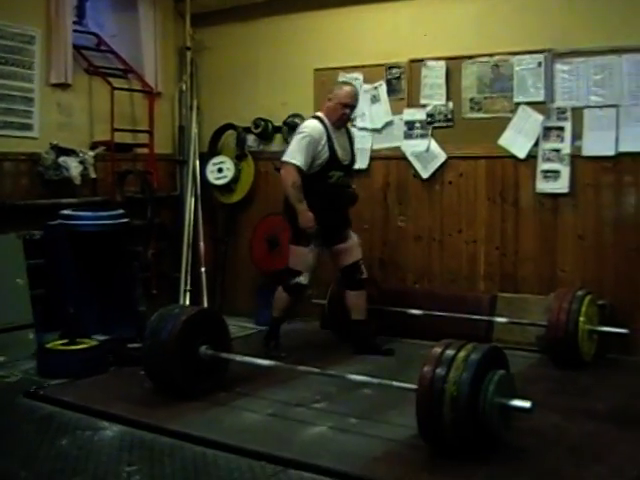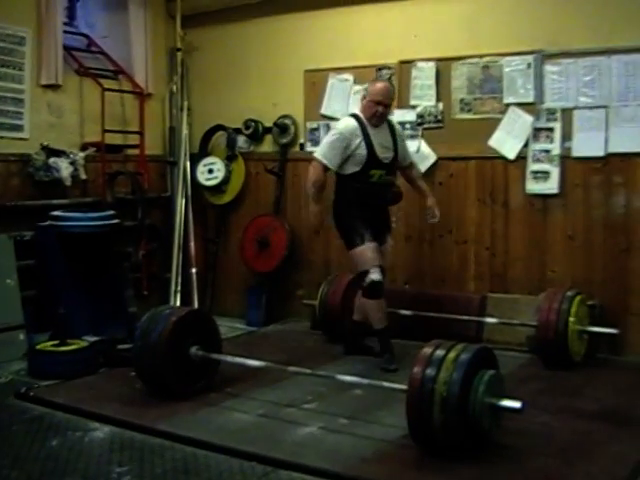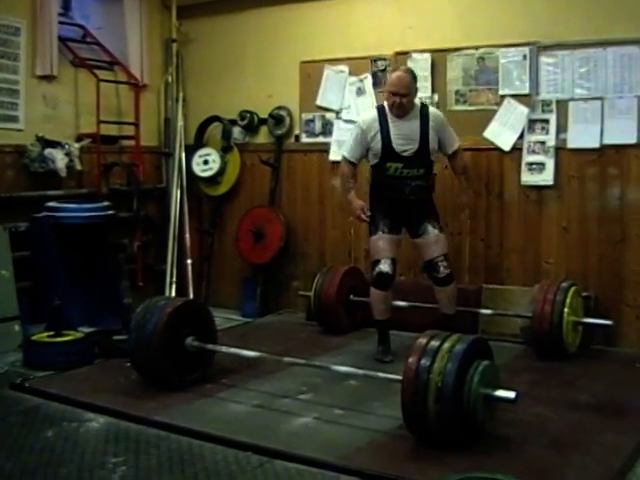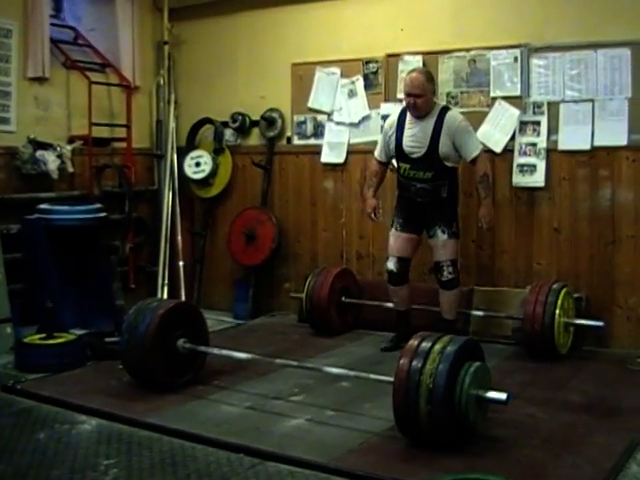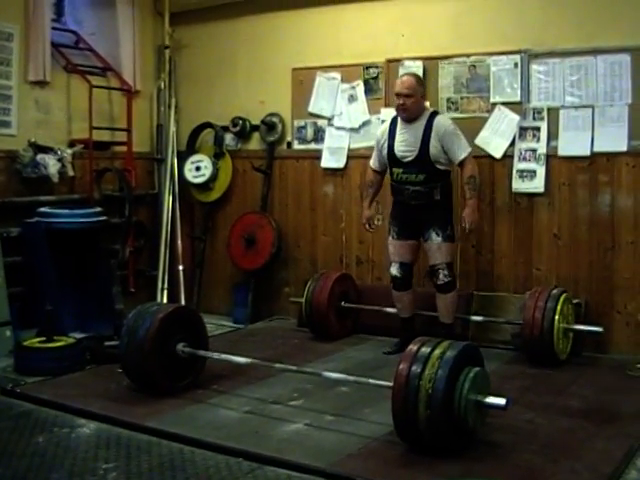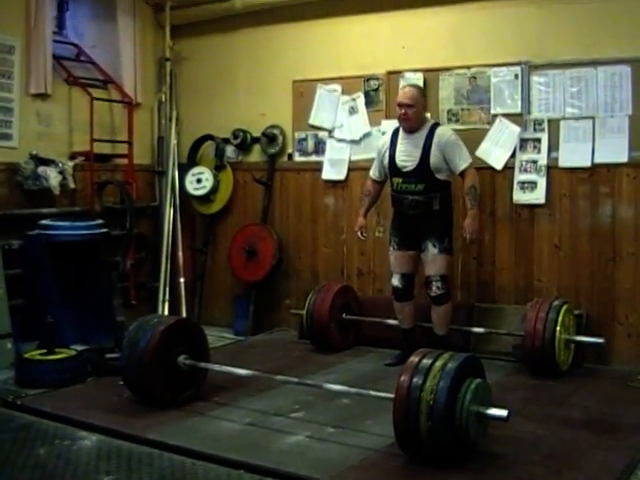
dt=0.4s
person 1, frame 1
left shoulder: (345, 131)
right shoulder: (312, 130)
right elbow: (289, 171)
left wrist: (347, 203)
right wrist: (302, 210)
left hip: (337, 214)
right hip: (312, 216)
left knee: (356, 274)
right knee: (298, 278)
left ankle: (363, 338)
right ankle: (272, 335)
person 1, frame 2
left shoulder: (393, 130)
right shoulder: (347, 128)
left elbow: (407, 167)
right elbow: (318, 166)
left wrist: (428, 196)
right wrist: (315, 205)
left hip: (379, 212)
right hip: (353, 214)
left knee: (372, 281)
right knee: (372, 279)
left ankle: (353, 338)
right ankle: (385, 347)
person 1, frame 3
left shoulder: (432, 117)
right shoulder: (370, 121)
left elbow: (455, 154)
right elbow: (348, 161)
left wrist: (466, 189)
right wrist: (352, 195)
left hip: (421, 204)
right hip: (384, 206)
left knee: (440, 268)
right knee: (382, 272)
right ankle: (382, 340)
person 1, frame 4
left shoulder: (453, 121)
right shoulder: (394, 122)
left elbow: (480, 160)
right elbow: (379, 161)
left wrist: (486, 201)
right wrist: (370, 194)
left hip: (441, 207)
right hip: (406, 205)
left knee: (446, 271)
right knee: (395, 269)
right ankle: (403, 330)
person 1, frame 5
left shoulder: (441, 126)
right shoulder: (386, 130)
left elbow: (467, 163)
right elbow: (375, 171)
left wrist: (471, 203)
right wrist: (367, 205)
left hip: (436, 211)
right hip: (402, 210)
left knee: (442, 274)
right knee: (399, 274)
left ankle: (446, 339)
right ankle: (407, 335)
person 1, frame 6
left shoulder: (443, 136)
right shoulder: (388, 140)
left elbow: (468, 174)
right elbow: (375, 181)
left wrist: (472, 213)
right wrist: (362, 213)
left hip: (435, 221)
right hip: (402, 220)
left knee: (436, 286)
right knee: (400, 285)
left ankle: (440, 350)
right ankle: (409, 346)
